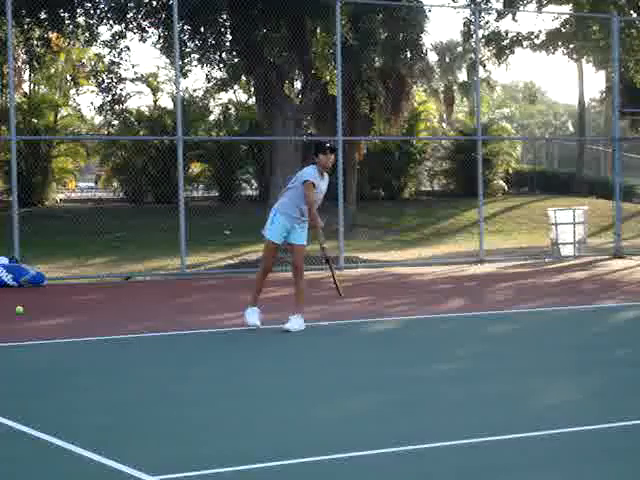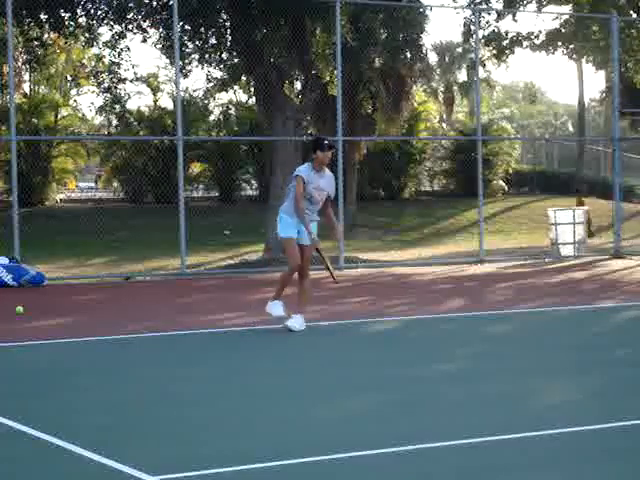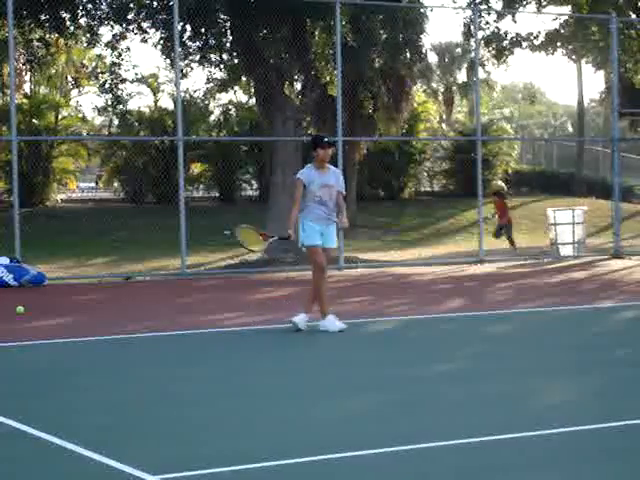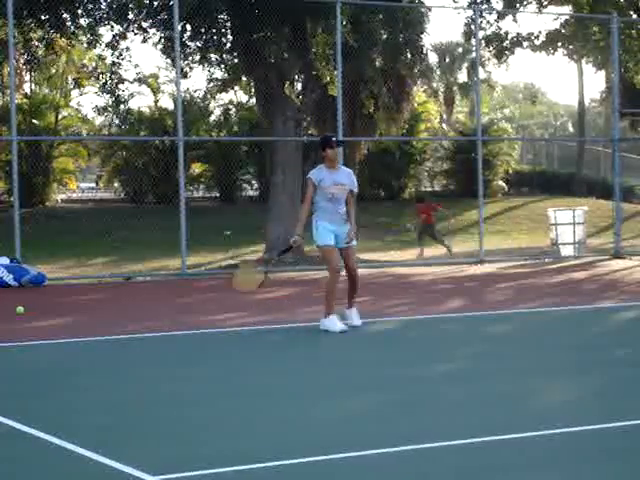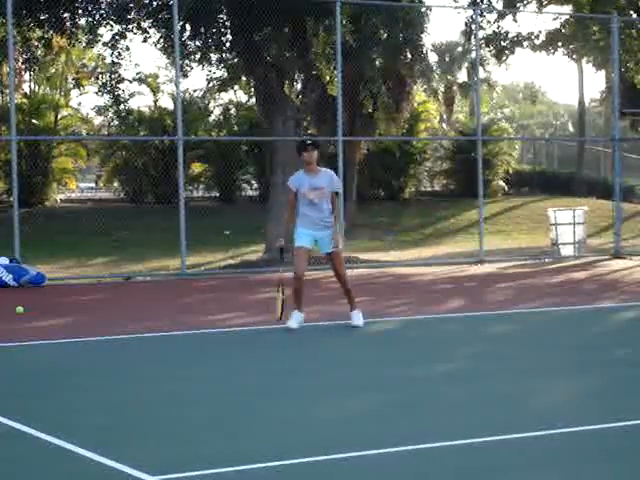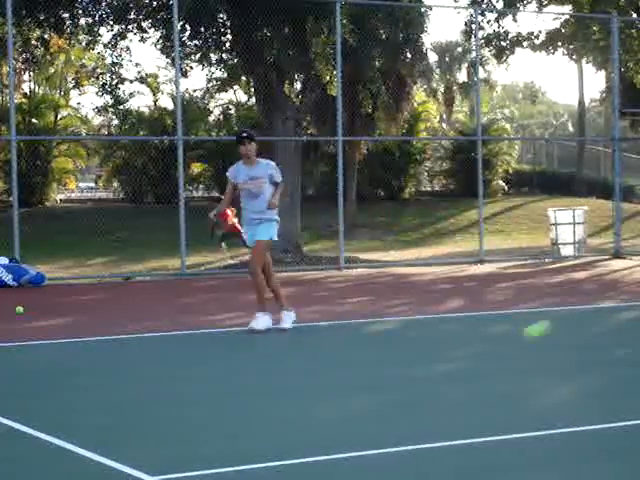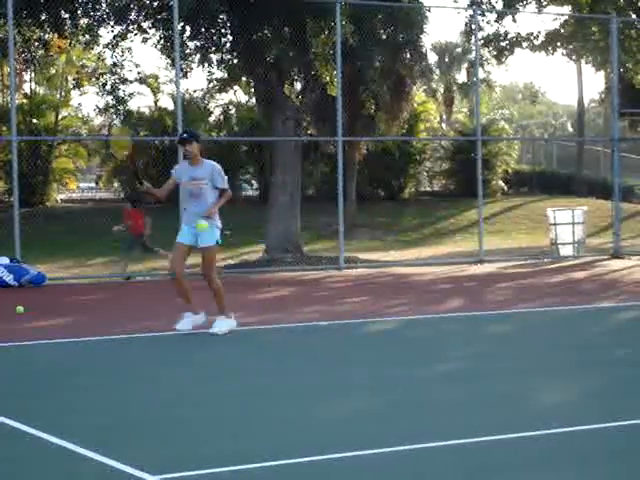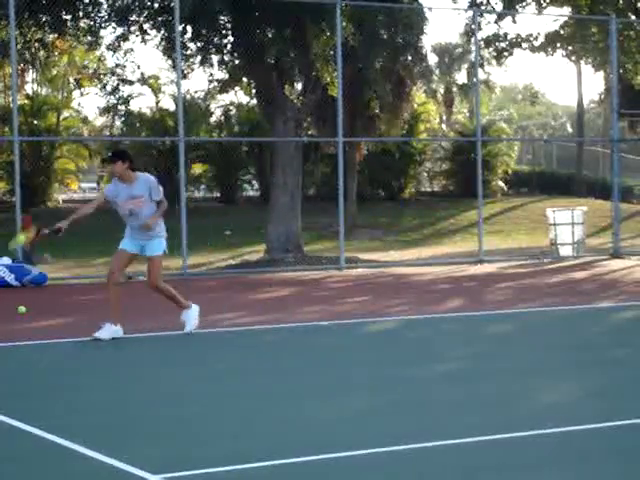
dt=0.4s
person 1, frame 1
left shoulder: (326, 178)
right shoulder: (310, 175)
right elbow: (311, 209)
left wrist: (318, 222)
left hip: (299, 224)
right hip: (281, 218)
left knee: (298, 269)
right knee: (266, 267)
left ankle: (298, 316)
right ankle: (252, 307)
person 1, frame 2
left shoulder: (329, 177)
right shoulder: (302, 172)
left elbow: (326, 205)
right elbow: (298, 203)
left wrist: (336, 226)
right wrist: (309, 231)
left hip: (309, 223)
right hip: (289, 219)
left knee: (304, 271)
right knee: (295, 264)
left ankle: (299, 315)
right ankle: (275, 300)
person 1, frame 3
left shoulder: (336, 174)
right shoulder: (304, 175)
left elbow: (339, 200)
right elbow: (297, 204)
left wrist: (342, 216)
right wrist: (291, 228)
left hip: (329, 226)
right hip: (309, 225)
left knee: (319, 272)
right knee: (320, 268)
left ankle: (306, 314)
right ankle: (326, 317)
person 1, frame 4
left shoulder: (348, 174)
right shoulder: (316, 175)
left elbow: (350, 203)
right elbow: (306, 204)
left wrist: (352, 227)
right wrist: (298, 232)
left hip: (344, 227)
right hip: (323, 225)
left knee: (353, 271)
right knee: (335, 269)
left ankle: (351, 308)
right ankle: (328, 317)
person 1, frame 5
left shoulder: (329, 176)
right shoulder: (295, 180)
left elbow: (335, 205)
right elbow: (290, 210)
left wrist: (336, 232)
right wrist: (284, 235)
left hip: (327, 230)
right hip: (304, 230)
left knee: (341, 275)
right knee: (299, 273)
left ankle: (354, 309)
right ankle: (298, 312)
person 1, frame 6
left shoulder: (268, 166)
right shoulder: (235, 170)
left elbow: (280, 184)
right elbow: (227, 198)
left wrist: (275, 198)
right wrist: (217, 211)
left hip: (268, 221)
right hip: (249, 224)
left knee: (254, 266)
right knee: (267, 271)
left ankle: (263, 314)
right ankle: (286, 311)
person 1, frame 7
left shoulder: (212, 167)
right shoulder: (179, 169)
left elbow: (227, 192)
right elbow: (162, 194)
left wrist: (215, 207)
right wrist: (148, 189)
left hip: (208, 225)
right hip: (187, 226)
left knee: (208, 274)
right knee: (175, 270)
left ankle: (226, 317)
right ankle: (194, 312)
person 1, frame 8
left shoulder: (148, 180)
right shoulder: (114, 187)
left elbow: (163, 203)
right elbow: (91, 206)
left wrist: (154, 219)
right wrist: (68, 221)
left hip: (154, 237)
right hip: (132, 237)
left knee: (155, 283)
right knee: (113, 276)
left ankle: (187, 307)
right ankle: (114, 325)
